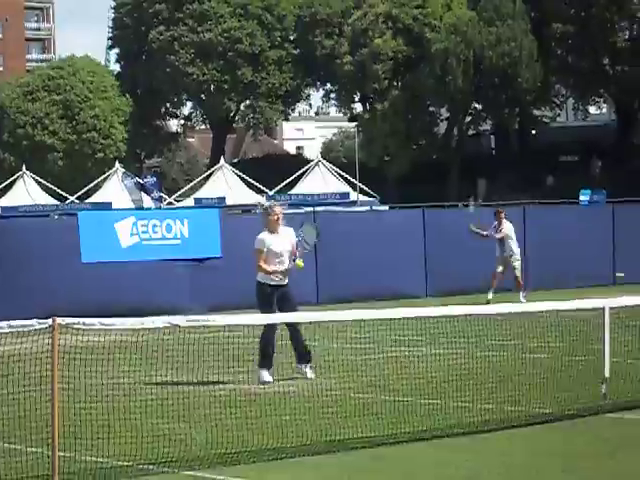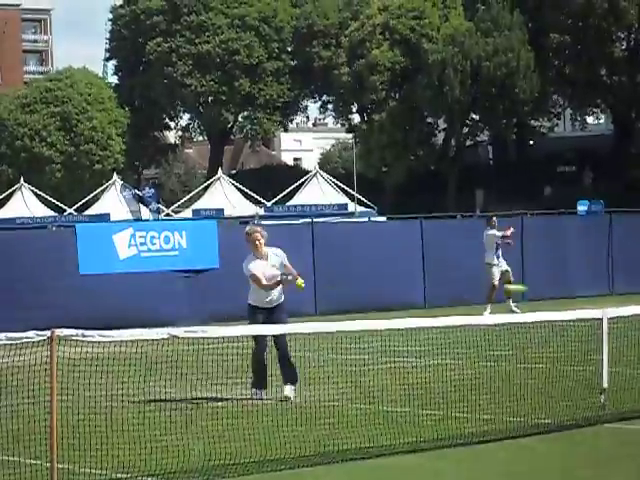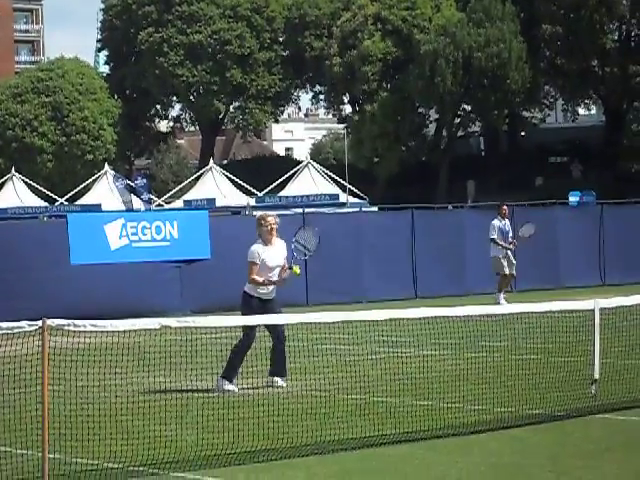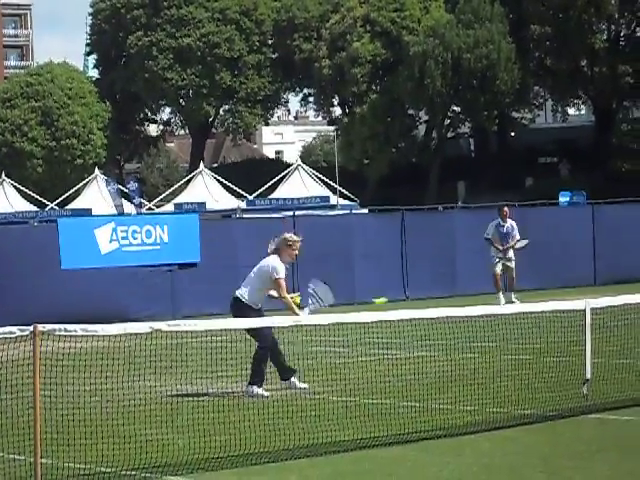
dt=0.7s
person 1, frame 1
left shoulder: (289, 232)
right shoulder: (262, 238)
left elbow: (295, 254)
right elbow: (260, 265)
left wrist: (293, 263)
right wrist: (278, 271)
left hip: (284, 287)
right hip: (266, 286)
left knee: (294, 324)
right knee: (271, 325)
left ankle: (304, 363)
right ankle: (264, 369)
person 1, frame 2
left shoulder: (277, 253)
right shoulder: (248, 263)
left elbow: (291, 272)
right elbow: (263, 286)
left wrist: (295, 278)
right wrist: (281, 281)
left hip: (277, 307)
right hip: (257, 309)
left knee: (281, 344)
right knee: (260, 347)
left ankle: (289, 383)
right ankle: (258, 387)
person 1, frame 3
left shoulder: (281, 244)
right shoulder: (256, 249)
left elbow: (283, 269)
right elbow: (251, 278)
left wrist: (289, 270)
right wrist: (272, 282)
left hip: (270, 299)
right hip: (252, 298)
left knee: (280, 337)
right knee: (248, 338)
left ankle: (275, 376)
right ankle: (225, 379)
person 1, frame 4
left shoulder: (275, 261)
right shoulder: (277, 265)
right elbow: (283, 296)
left wrist: (288, 297)
right wrist: (297, 312)
left hip: (252, 306)
right hip: (242, 306)
left knee: (271, 341)
right knee: (266, 342)
left ankle: (288, 377)
right ankle: (254, 385)
